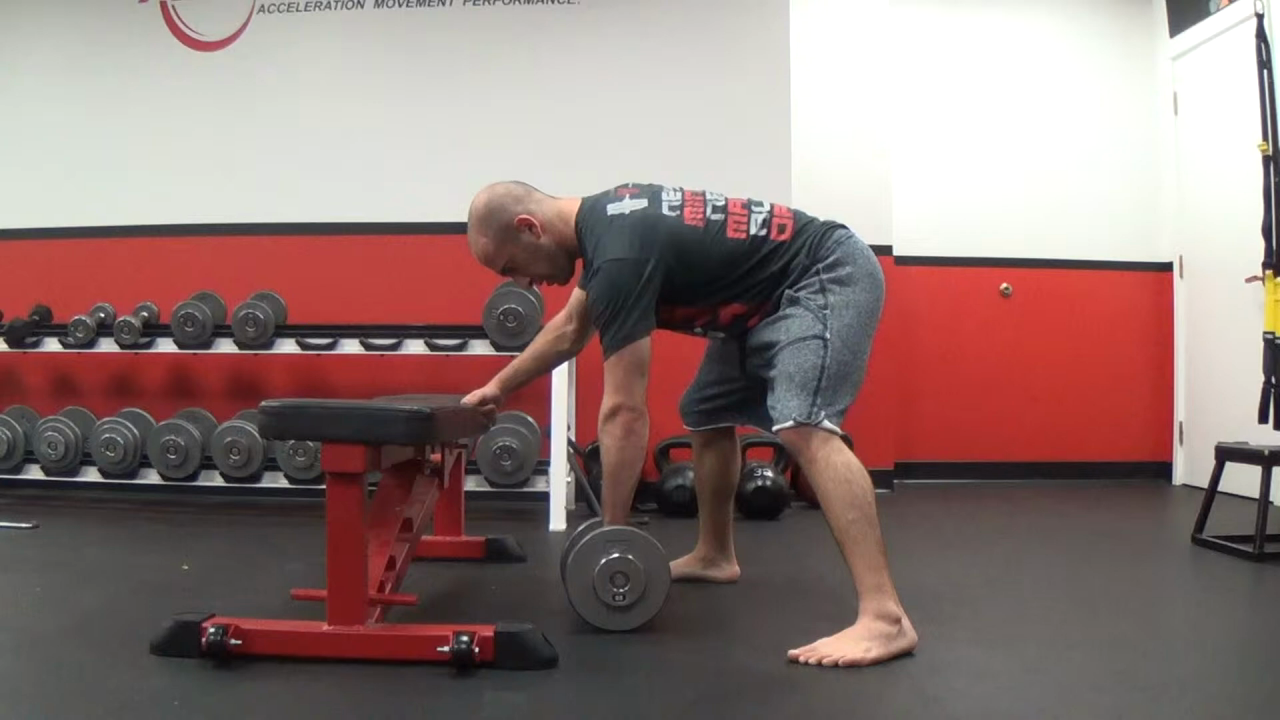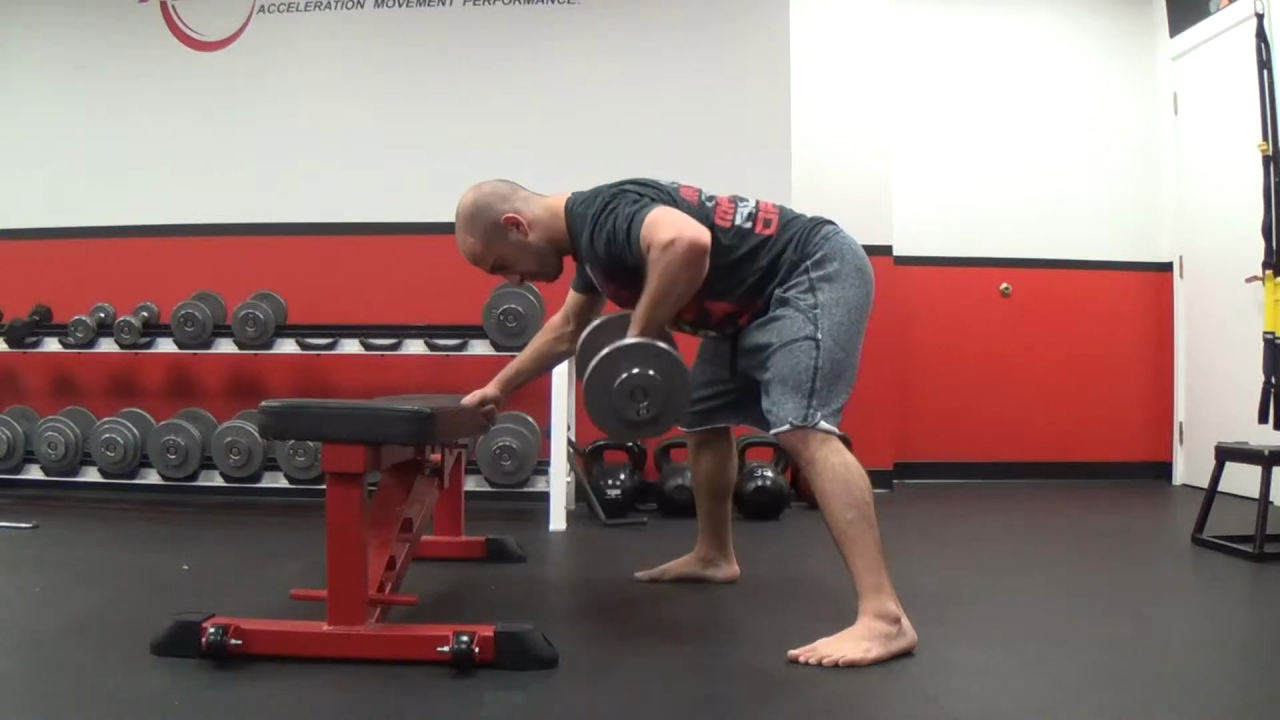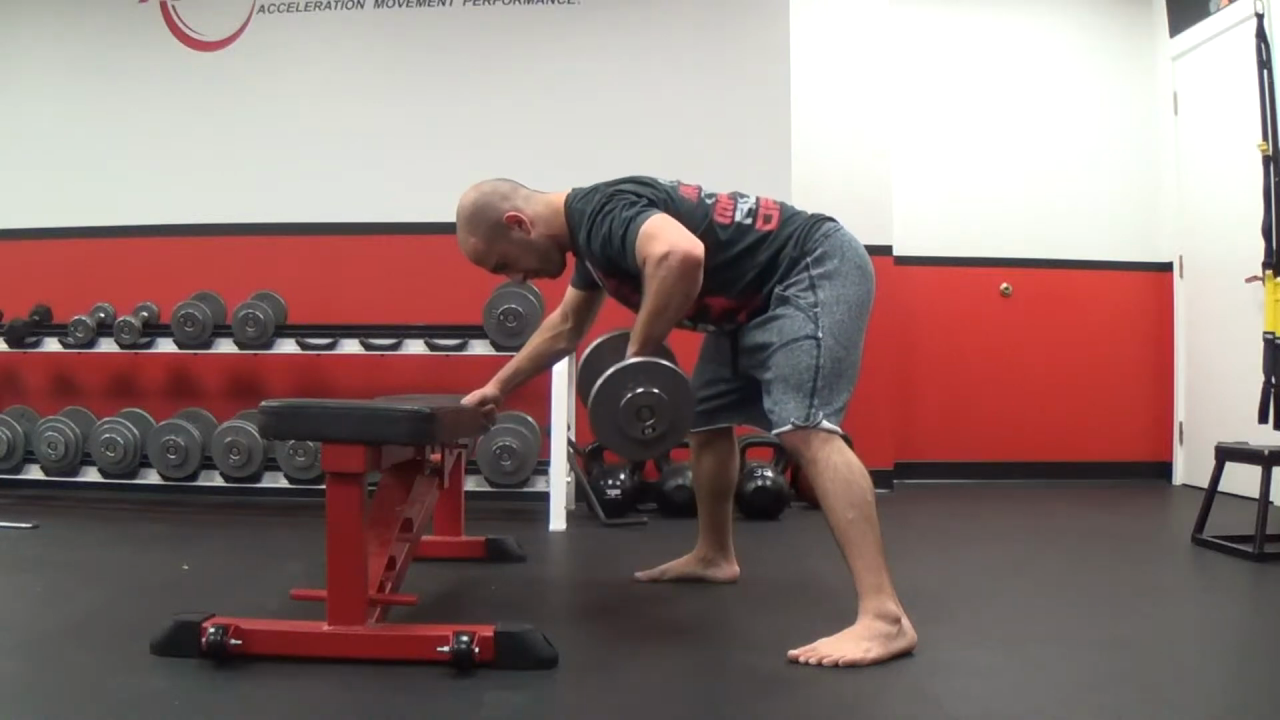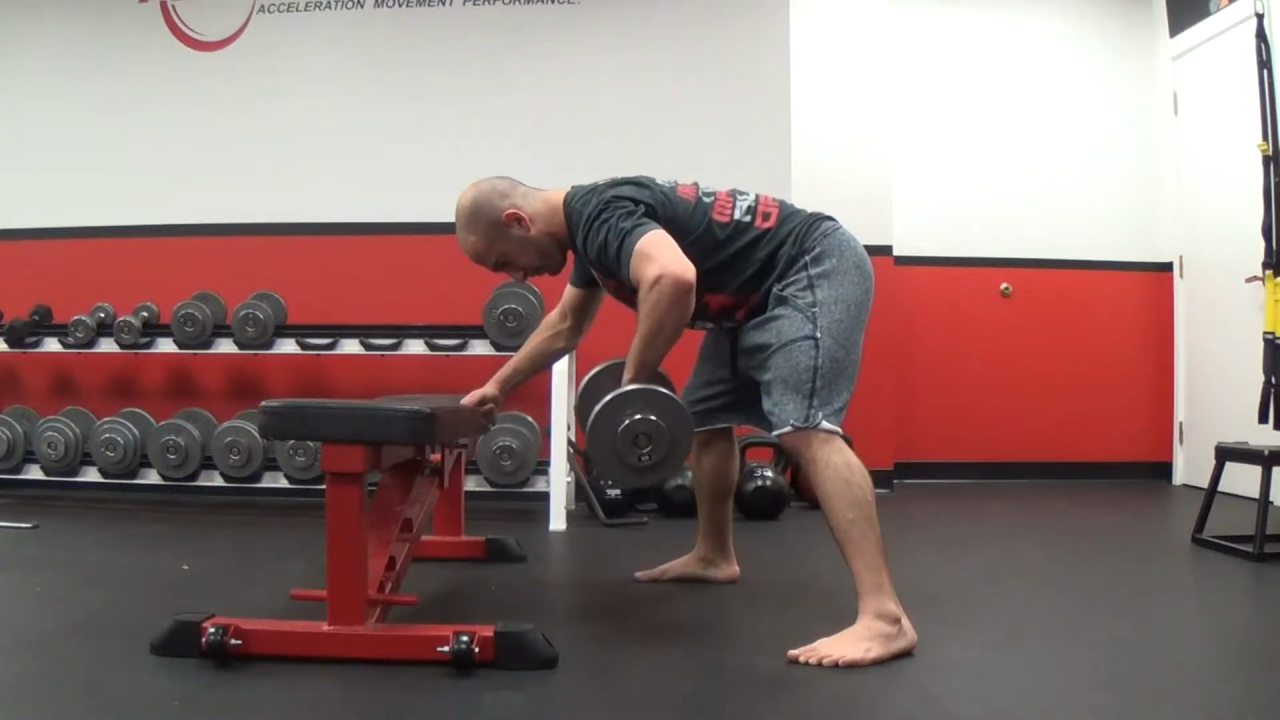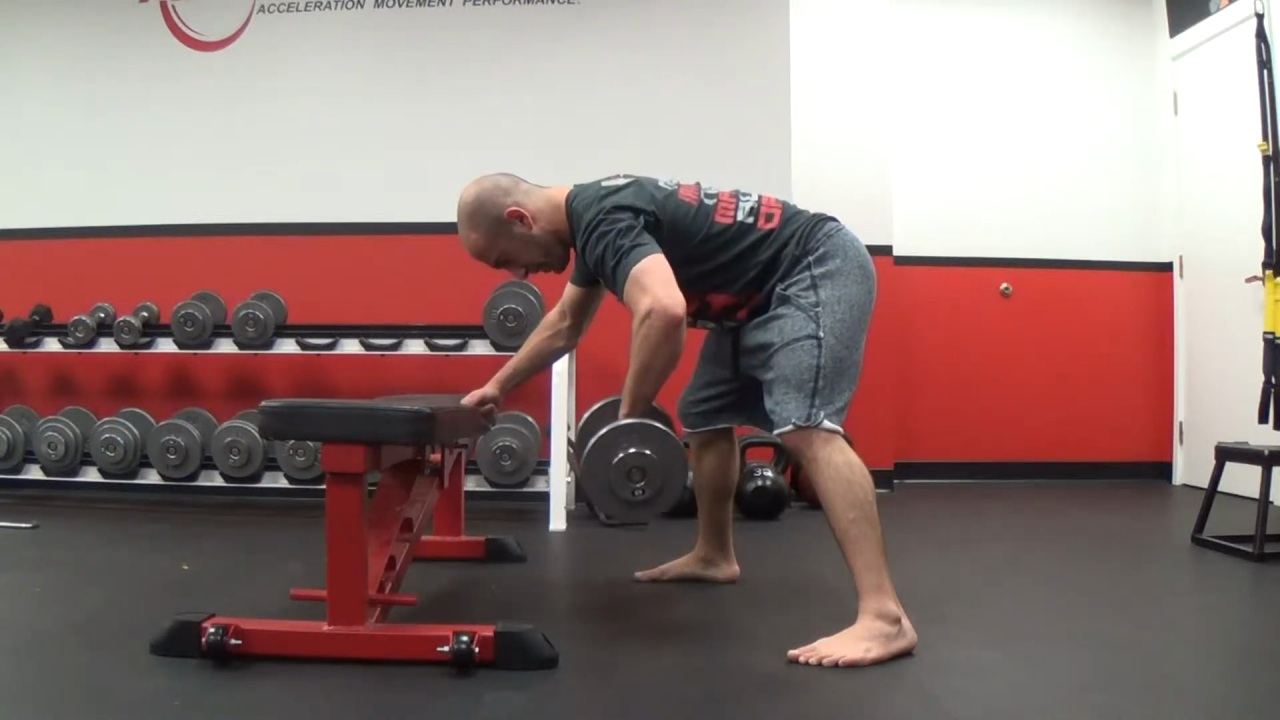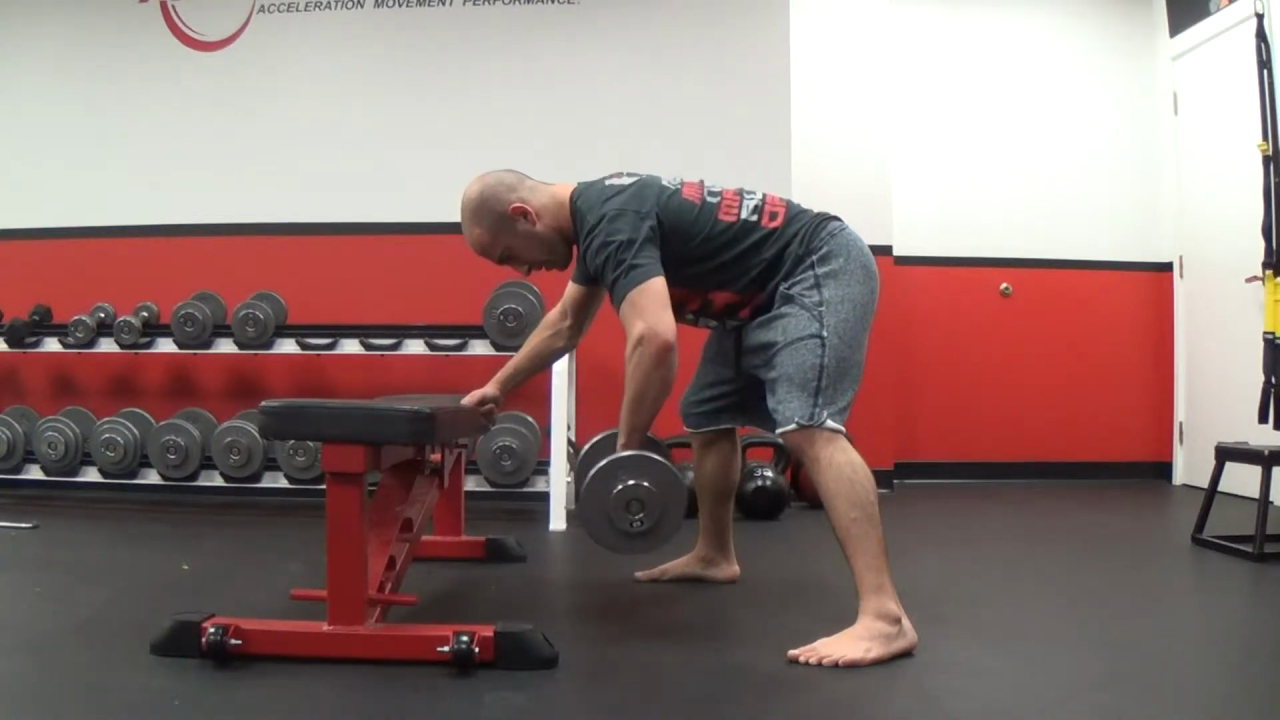
dt=0.7s
person 1, frame 1
left shoulder: (618, 253)
right shoulder: (603, 221)
left elbow: (624, 412)
right elbow: (571, 328)
right wrist: (499, 385)
left hip: (828, 275)
left knee: (803, 429)
right knee: (706, 416)
left ankle: (885, 618)
right ankle: (714, 555)
person 1, frame 2
left shoulder: (602, 216)
right shoulder: (592, 232)
left elbow: (688, 242)
right elbow: (567, 329)
left wrist: (638, 340)
right wrist: (499, 386)
left hip: (816, 271)
right hip: (758, 299)
left knee: (803, 430)
right knee: (703, 418)
left ankle: (885, 618)
right ankle: (713, 556)
person 1, frame 3
left shoulder: (602, 214)
right shoulder: (590, 228)
left elbow: (681, 255)
right elbow: (566, 327)
left wrist: (636, 360)
right wrist: (499, 385)
left hip: (815, 269)
right hip: (759, 297)
left knee: (805, 429)
right knee: (706, 419)
left ankle: (884, 617)
right ankle: (714, 556)
person 1, frame 4
left shoulder: (601, 216)
right shoulder: (590, 223)
left elbow: (673, 279)
right elbow: (565, 326)
left wrist: (631, 387)
right wrist: (498, 385)
left hip: (814, 267)
right hip: (758, 295)
left knee: (804, 429)
right knee: (706, 418)
left ankle: (884, 617)
right ankle: (713, 555)
person 1, frame 5
left shoulder: (603, 221)
right shoulder: (592, 218)
left elbow: (664, 312)
right elbow: (564, 326)
left wrist: (627, 423)
right wrist: (498, 386)
left hip: (817, 269)
right hip: (762, 295)
left knee: (805, 429)
right knee: (705, 419)
left ankle: (884, 617)
right ankle: (713, 556)
person 1, frame 6
left shoulder: (612, 222)
right shoulder: (595, 216)
left elbow: (654, 340)
right elbow: (565, 325)
left wrist: (626, 452)
right wrist: (498, 386)
left hip: (821, 269)
right hip: (764, 294)
left knee: (807, 428)
right knee: (707, 419)
left ankle: (884, 617)
right ankle: (713, 556)
